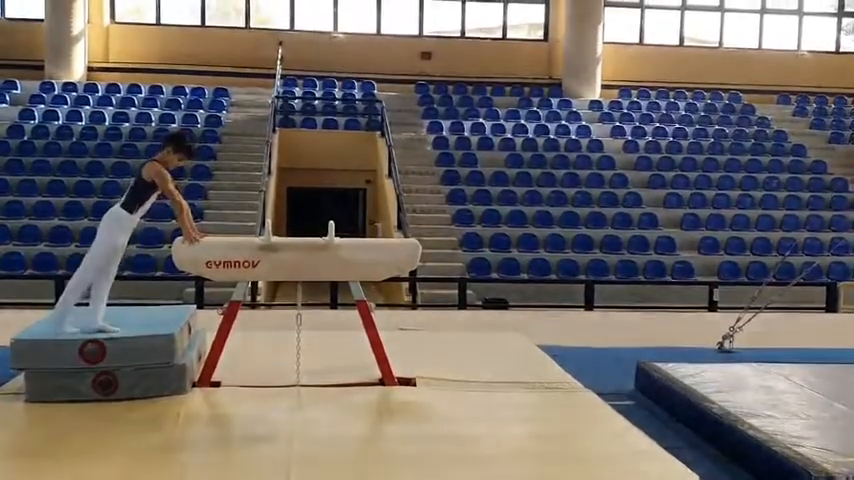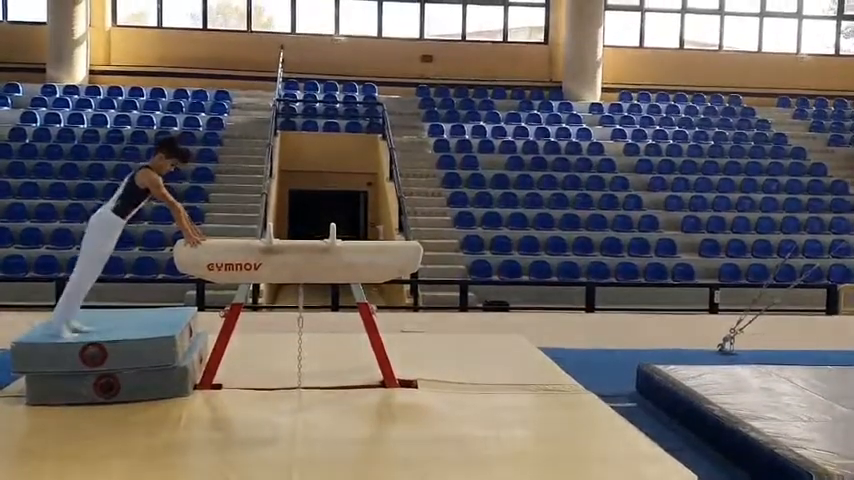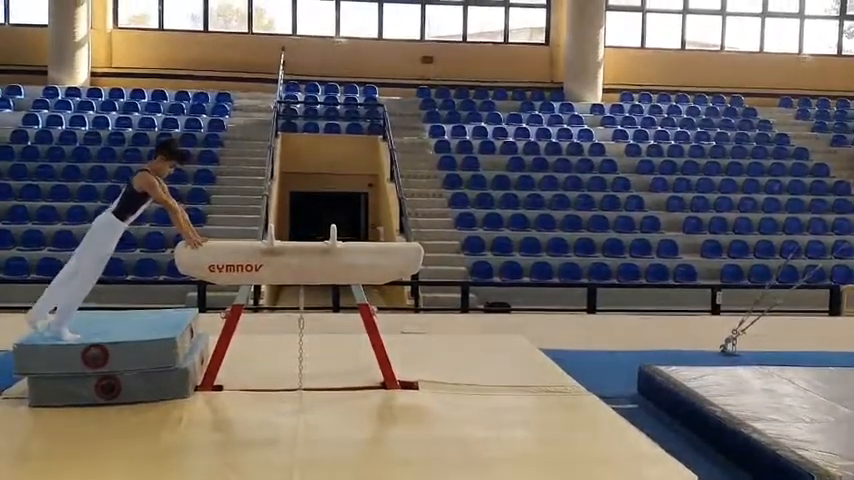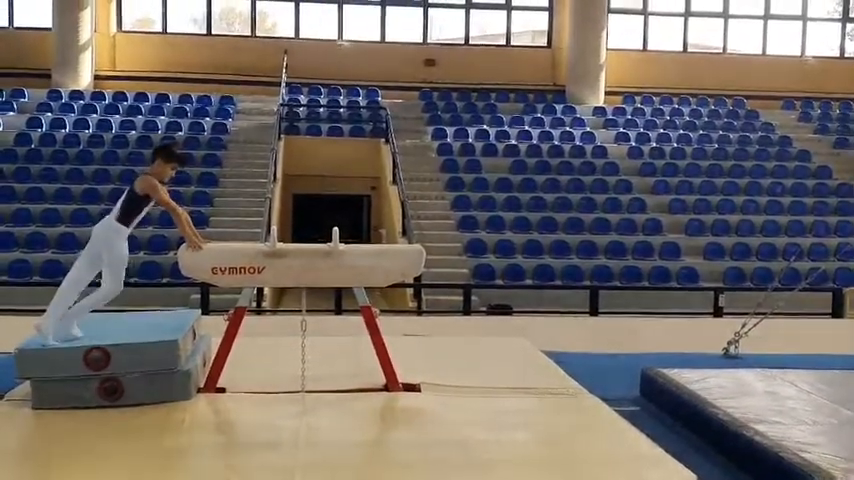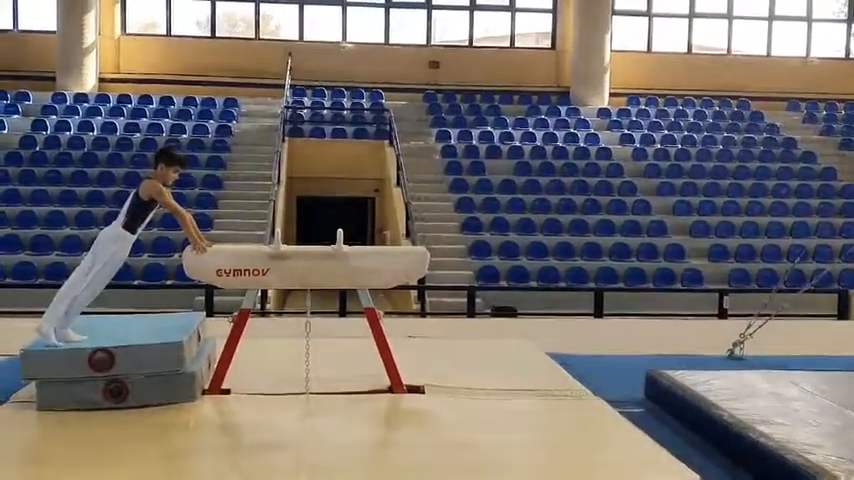
dt=0.4s
person 1, frame 1
left shoulder: (161, 172)
right shoulder: (156, 169)
left elbow: (181, 202)
right elbow: (176, 202)
left wrist: (194, 230)
right wrist: (187, 232)
left hip: (124, 224)
right hip: (118, 221)
left knee: (107, 273)
right knee: (93, 267)
left ankle: (93, 320)
right ankle: (61, 314)
person 1, frame 2
left shoulder: (148, 175)
right shoulder: (149, 177)
left elbow: (175, 206)
right elbow: (174, 206)
left wrist: (194, 231)
right wrist: (188, 235)
left hip: (105, 221)
right hip: (108, 224)
left knee: (85, 272)
right knee: (85, 273)
left ankle: (65, 318)
right ankle: (58, 323)
person 1, frame 3
left shoulder: (157, 182)
right shoulder: (146, 179)
left elbow: (177, 209)
right elbow: (172, 209)
left wrist: (194, 235)
right wrist: (187, 237)
left hip: (109, 226)
right hip: (109, 227)
left knee: (75, 270)
right knee: (84, 277)
left ankle: (39, 313)
right ankle: (57, 325)
person 1, frame 4
left shoulder: (156, 186)
right shoulder: (148, 182)
left elbow: (179, 212)
right elbow: (174, 211)
left wrist: (197, 237)
right wrist: (189, 239)
left hip: (109, 231)
right hip: (113, 233)
left knee: (78, 278)
right knee: (113, 286)
left ankle: (49, 323)
right ankle: (66, 321)
person 1, frame 5
left shoulder: (159, 189)
right shoulder: (154, 187)
left elbow: (184, 214)
right elbow: (180, 214)
left wrist: (202, 239)
right wrist: (195, 242)
left hip: (114, 235)
right hip: (119, 239)
left knee: (81, 281)
right knee: (89, 286)
left ankle: (51, 324)
right ankle: (58, 328)
